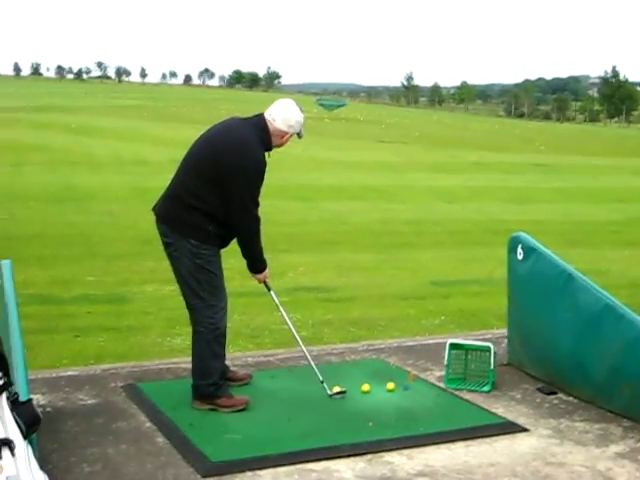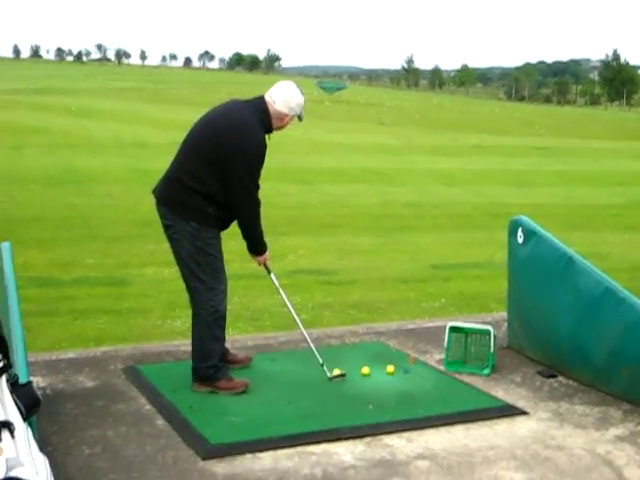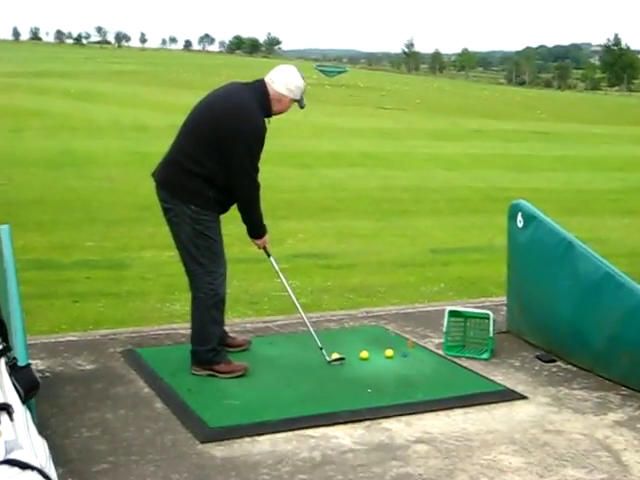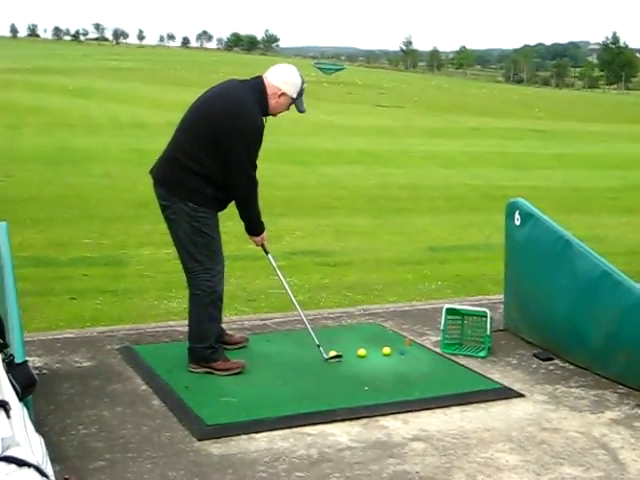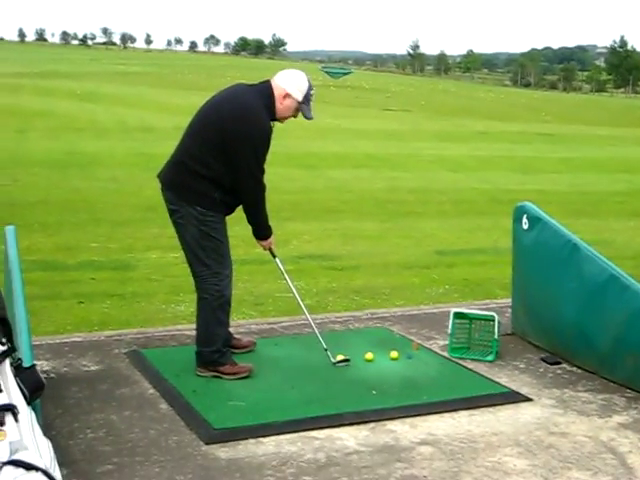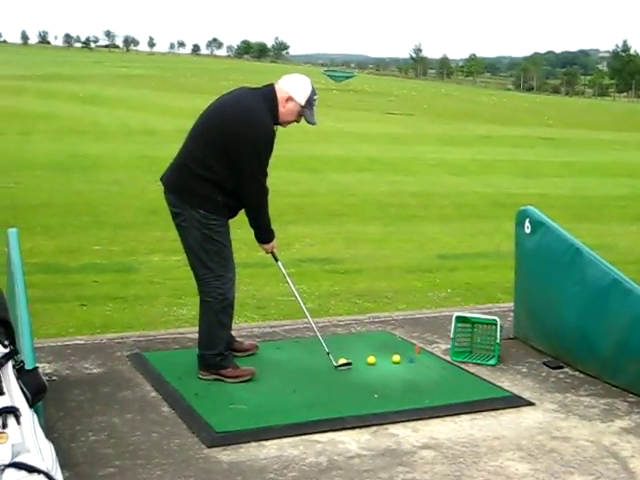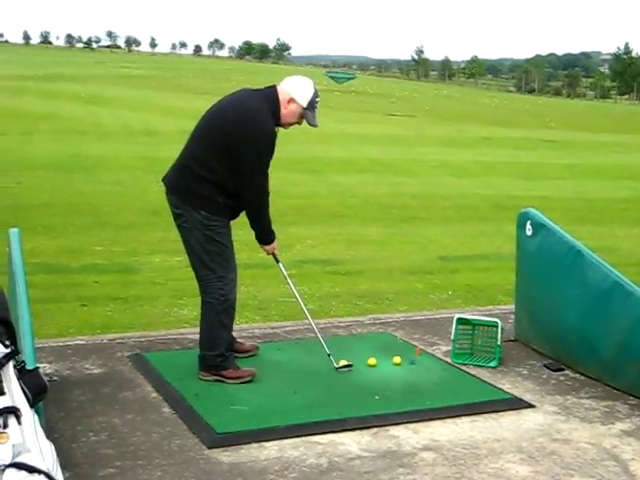
dt=0.1s
person 1, frame 1
left shoulder: (239, 131)
right shoulder: (247, 154)
right elbow: (245, 215)
right wrist: (257, 264)
left hip: (184, 221)
right hip: (189, 231)
left knee: (212, 305)
right knee: (210, 310)
left ankle: (216, 370)
right ankle: (208, 391)
person 1, frame 2
left shoulder: (239, 112)
right shoulder: (248, 136)
right elbow: (245, 197)
right wrist: (258, 247)
left hip: (186, 204)
right hip: (190, 212)
left knee: (212, 288)
right knee: (210, 292)
left ankle: (215, 352)
right ankle: (208, 373)
person 1, frame 3
left shoulder: (239, 95)
right shoulder: (247, 119)
right elbow: (244, 180)
right wrist: (257, 230)
left hip: (185, 186)
right hip: (189, 196)
left knee: (211, 270)
right knee: (209, 275)
left ankle: (214, 335)
right ankle: (206, 357)
person 1, frame 4
left shoulder: (238, 93)
right shoulder: (245, 115)
right elbow: (242, 178)
right wrist: (255, 226)
left hip: (183, 184)
right hip: (186, 193)
left knee: (209, 268)
right knee: (207, 273)
left ankle: (212, 332)
right ankle: (204, 354)
person 1, frame 5
left shoulder: (246, 98)
right shoulder: (252, 119)
left elbow: (244, 175)
right elbow: (250, 181)
right wrist: (263, 230)
left hip: (191, 188)
right hip: (194, 197)
left knee: (217, 271)
right knee: (215, 276)
left ankle: (219, 336)
right ankle: (211, 358)
person 1, frame 6
left shoulder: (250, 102)
right shoulder: (256, 122)
left elbow: (250, 178)
right elbow: (252, 185)
left wrist: (262, 228)
right wrist: (265, 233)
left hip: (194, 192)
right hip: (197, 200)
left knee: (220, 274)
right knee: (218, 280)
left ankle: (221, 339)
right ankle: (214, 361)
person 1, frame 7
left shoulder: (253, 104)
right shoulder: (257, 123)
left elbow: (252, 180)
right elbow: (252, 186)
left wrist: (263, 229)
right wrist: (265, 235)
left hip: (196, 193)
right hip: (198, 201)
left knee: (221, 275)
right knee: (219, 280)
left ankle: (222, 340)
right ankle: (214, 362)
